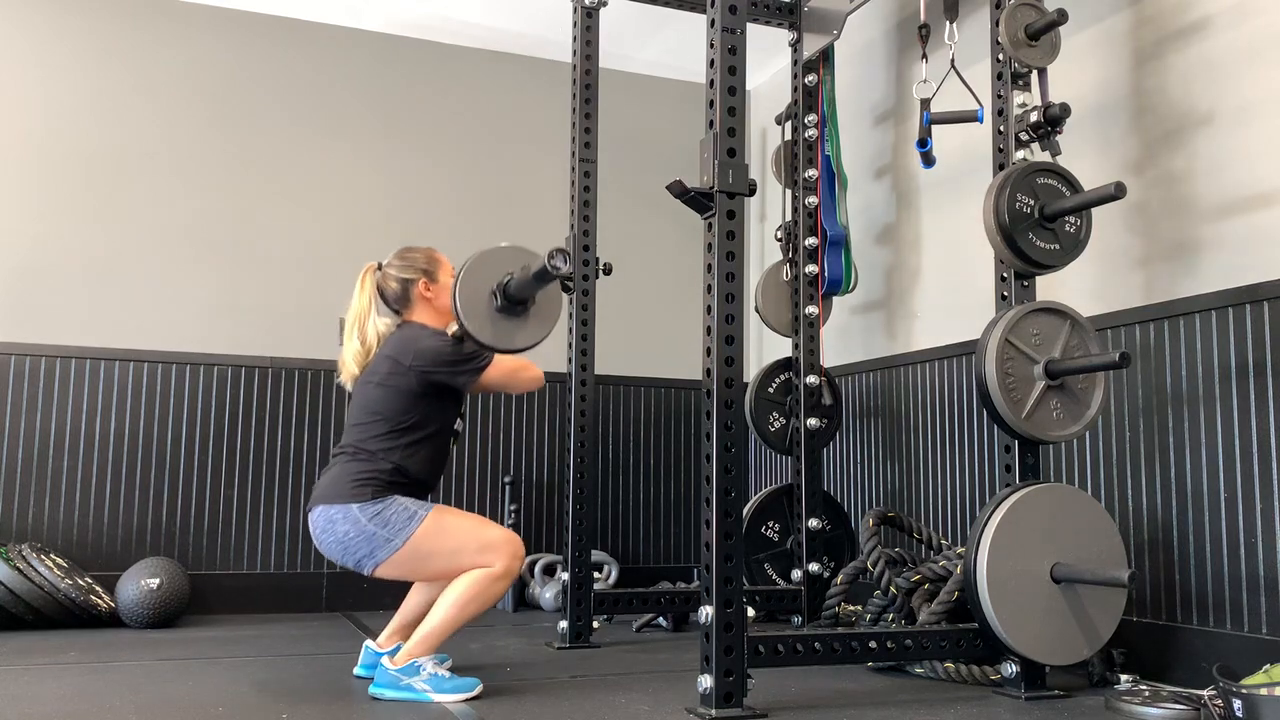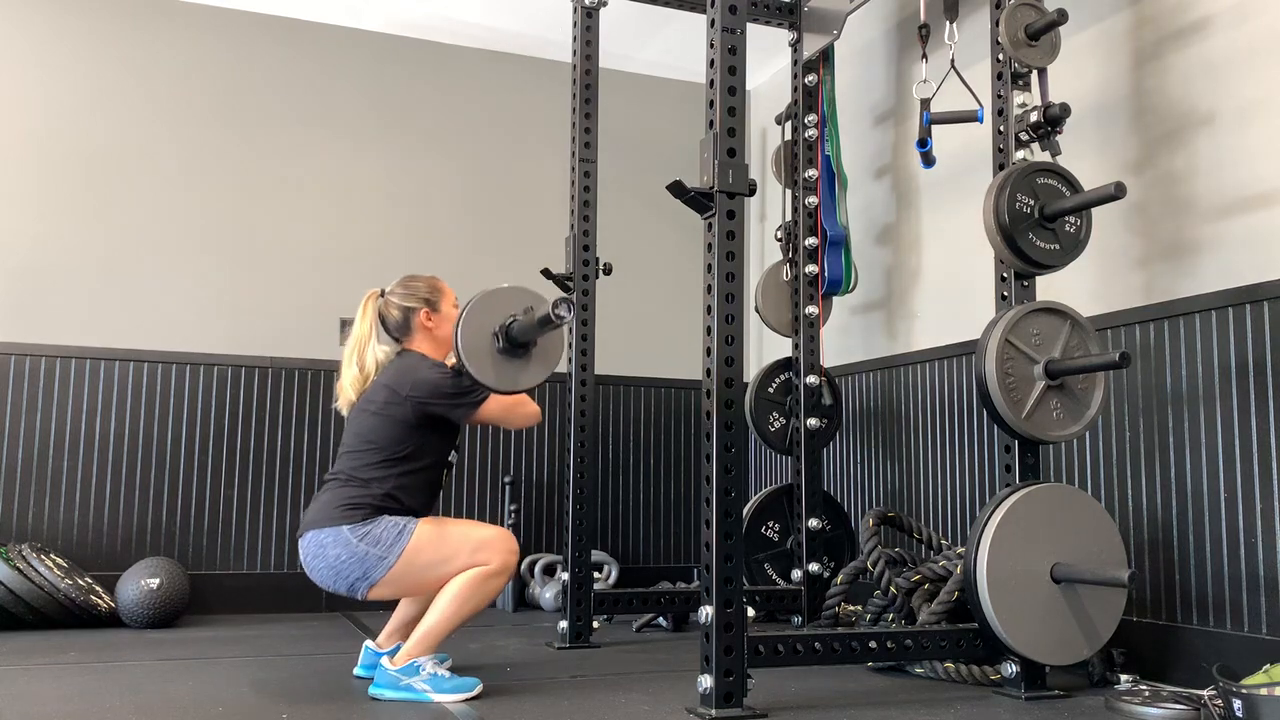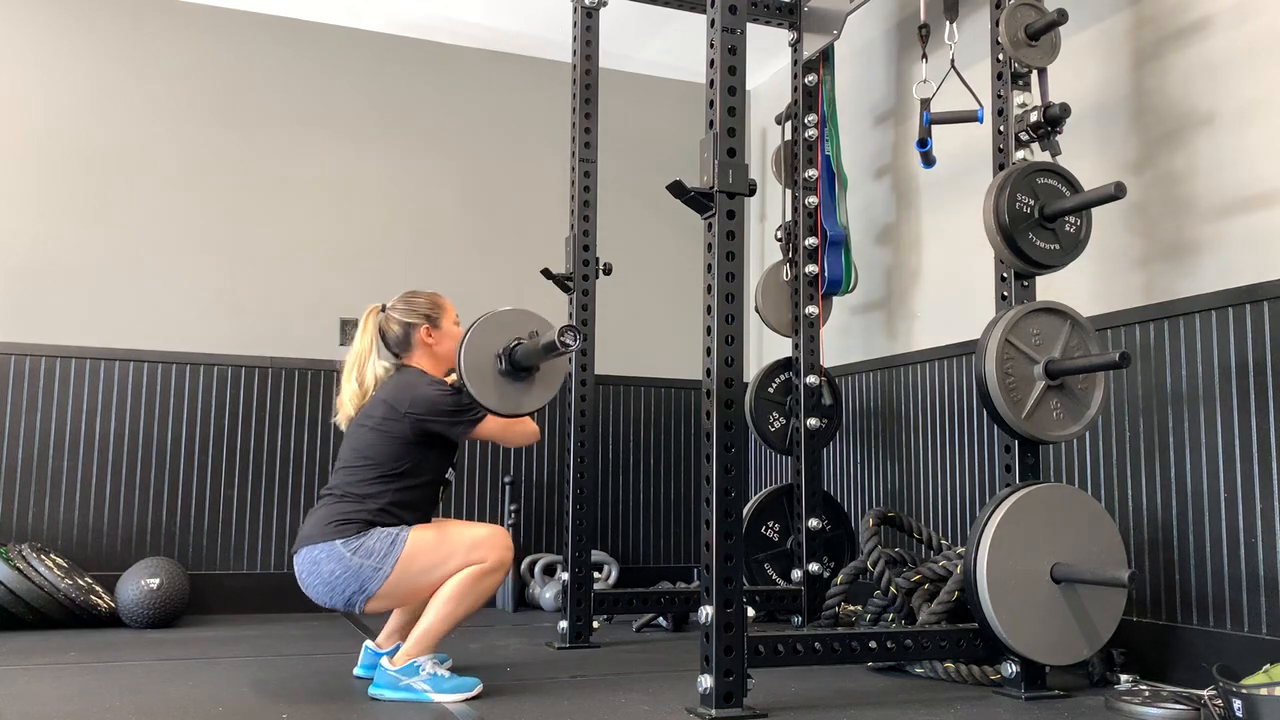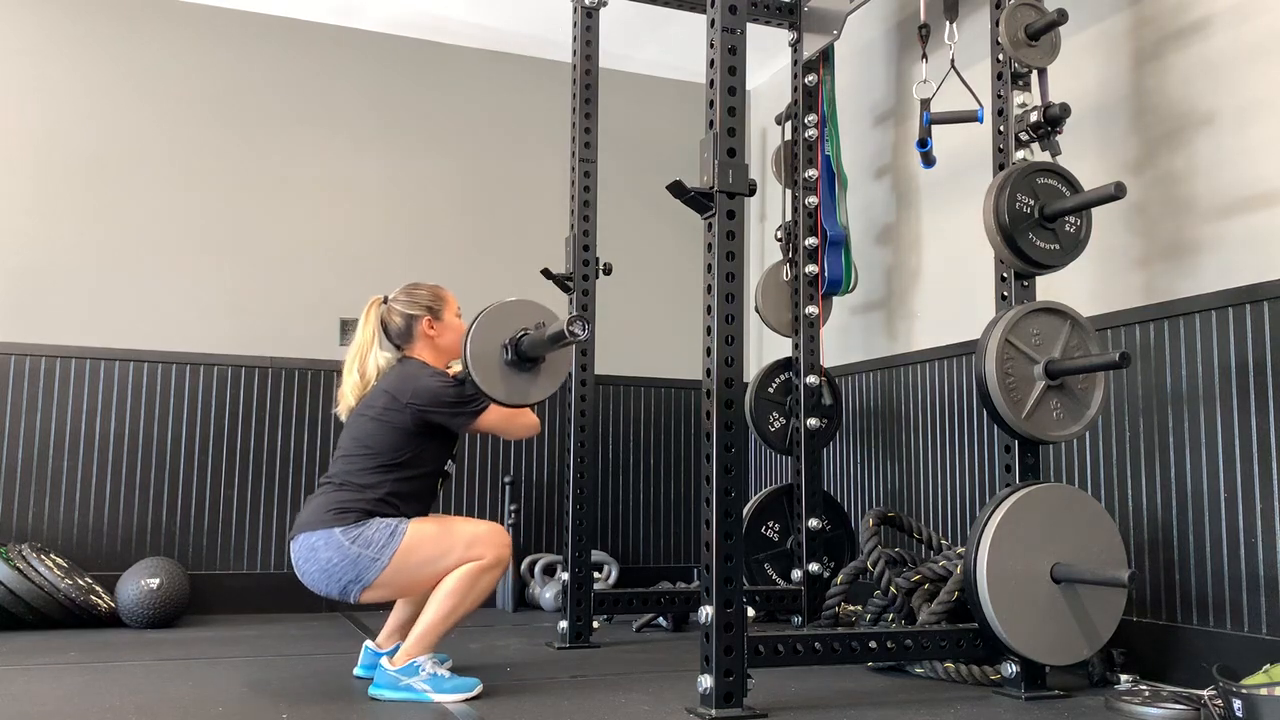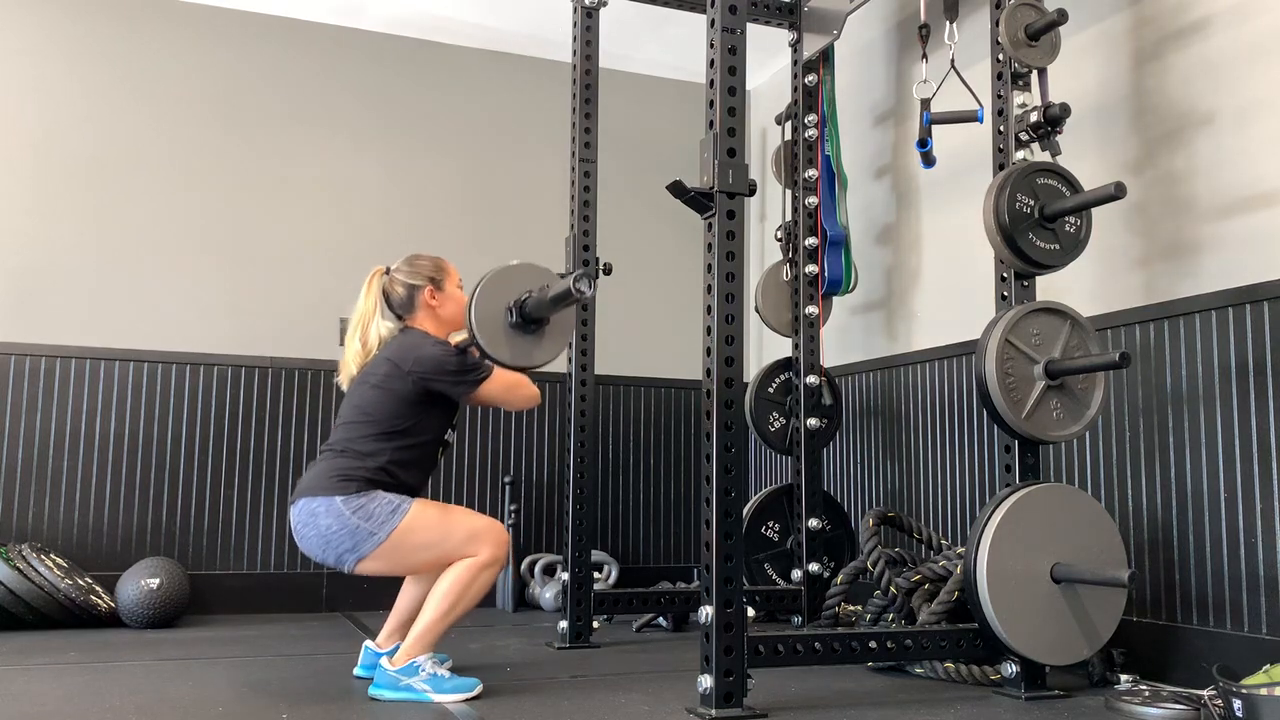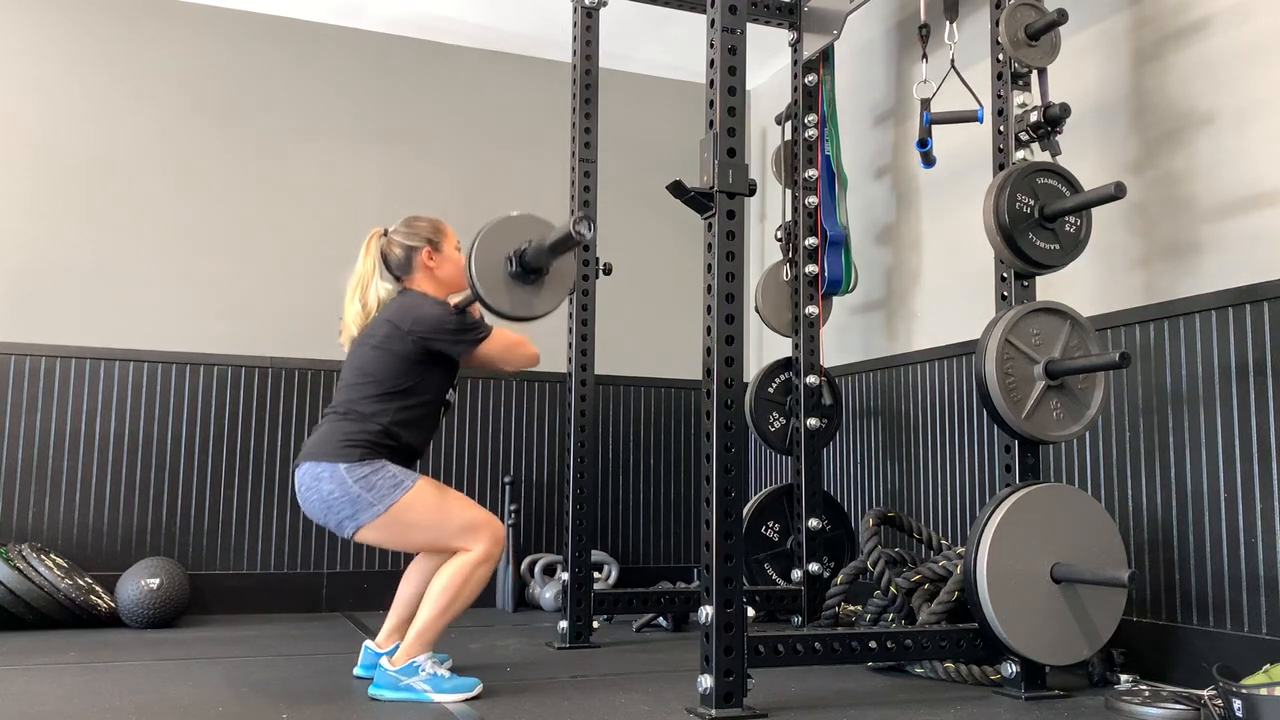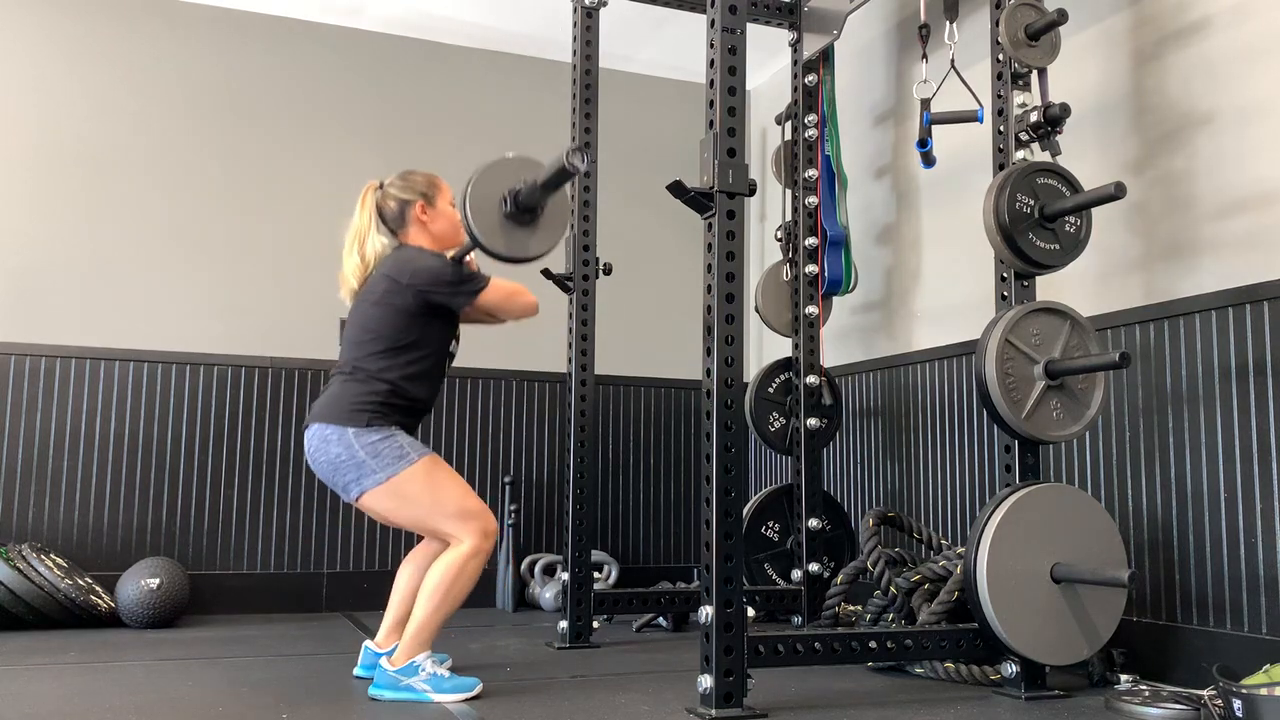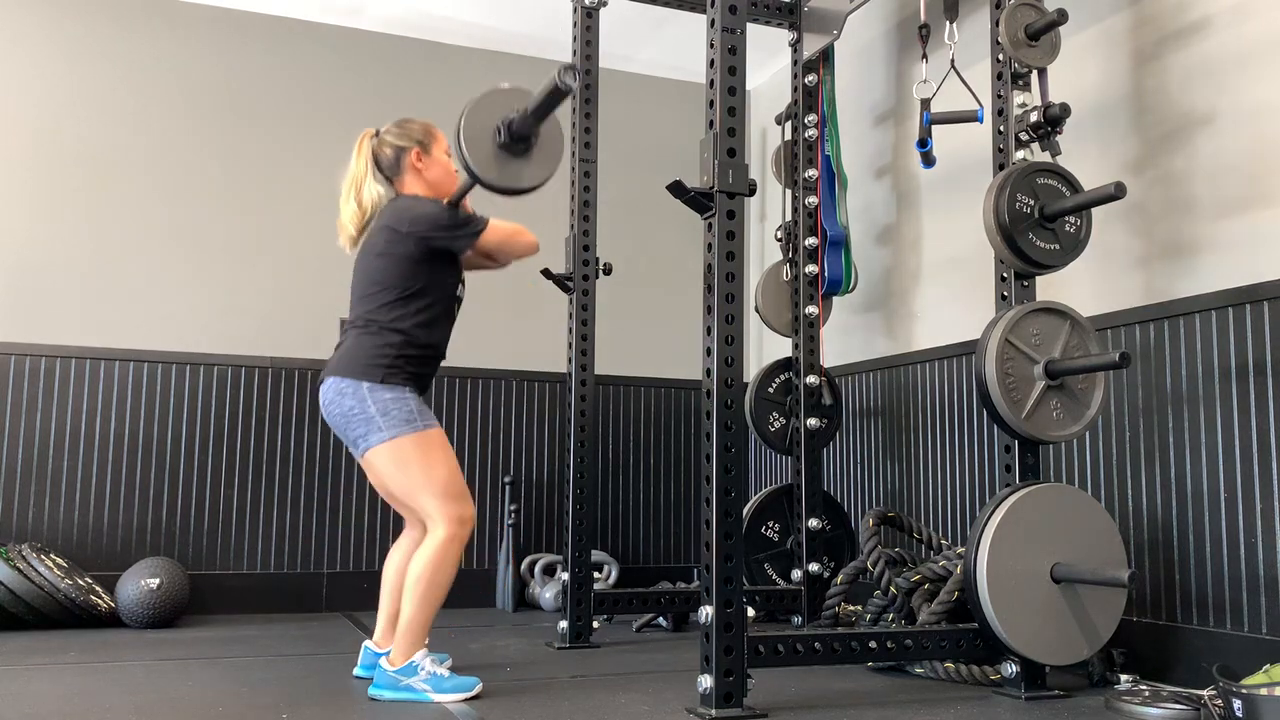
dt=0.2s
person 1, frame 1
left shoulder: (406, 345)
right shoulder: (429, 348)
right elbow: (530, 377)
left wrist: (474, 347)
right wrist: (485, 343)
left hip: (346, 513)
right hip: (359, 515)
left knee: (471, 549)
right knee: (504, 553)
left ankle: (387, 646)
right ankle: (405, 666)
person 1, frame 2
left shoulder: (405, 374)
right shoulder: (426, 378)
right elbow: (526, 412)
left wrist: (471, 373)
left hip: (337, 539)
right hip: (347, 540)
left knee: (466, 549)
right knee: (498, 551)
left ankle: (385, 648)
right ankle: (405, 666)
person 1, frame 3
left shoulder: (404, 390)
right shoulder: (425, 396)
right elbow: (524, 432)
left wrist: (472, 389)
left hip: (333, 553)
right hip: (341, 556)
left knee: (462, 551)
right knee: (494, 547)
left ankle: (385, 649)
right ankle: (405, 667)
person 1, frame 4
left shoulder: (407, 381)
right shoulder: (427, 386)
right elbow: (525, 424)
left wrist: (473, 382)
left hip: (330, 541)
right hip: (340, 543)
left knee: (456, 550)
right knee: (492, 545)
left ankle: (384, 650)
right ankle: (405, 667)
person 1, frame 5
left shoulder: (408, 352)
right shoulder: (429, 355)
right elbow: (524, 396)
left wrist: (472, 358)
right wrist: (481, 358)
left hip: (328, 507)
right hip: (341, 508)
left knee: (456, 544)
right knee: (489, 542)
left ankle: (384, 649)
right ankle: (405, 667)
person 1, frame 6
left shoulder: (407, 315)
right shoulder: (428, 315)
left elbow: (490, 359)
right elbow: (524, 355)
left wrist: (469, 320)
right wrist: (476, 320)
left hip: (332, 472)
right hip: (348, 472)
left knee: (457, 539)
right knee: (485, 537)
left ankle: (384, 648)
right ankle: (404, 667)
person 1, frame 7
left shoulder: (405, 273)
right shoulder: (425, 268)
left elbow: (489, 311)
right elbow: (523, 304)
left wrist: (469, 280)
right wrist: (472, 275)
left hip: (344, 432)
right hip: (360, 432)
left knee: (448, 534)
right knee: (475, 531)
left ankle: (383, 649)
right ankle: (403, 666)
person 1, frame 8
left shoulder: (402, 223)
right shoulder: (423, 216)
left elbow: (489, 256)
right elbow: (523, 244)
right wrist: (472, 222)
left hip: (358, 387)
right hip: (376, 387)
left knee: (425, 524)
right knee: (451, 521)
left ankle: (382, 648)
right ankle: (402, 666)
